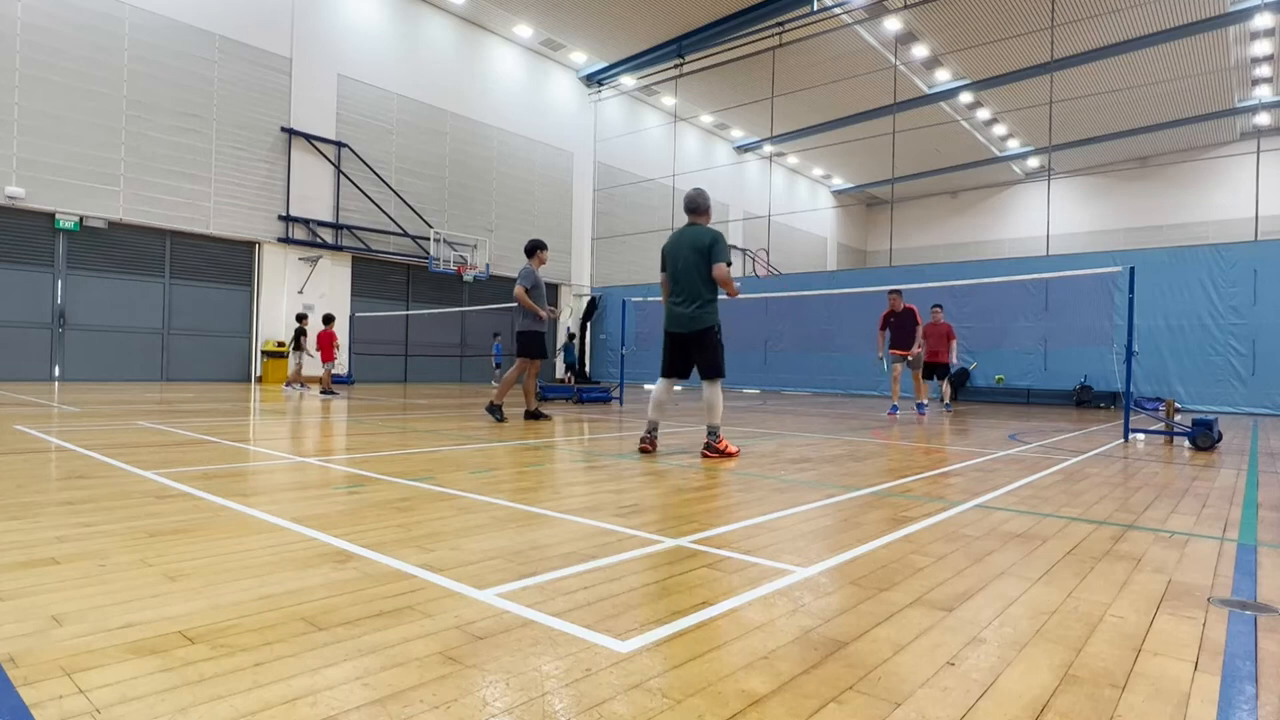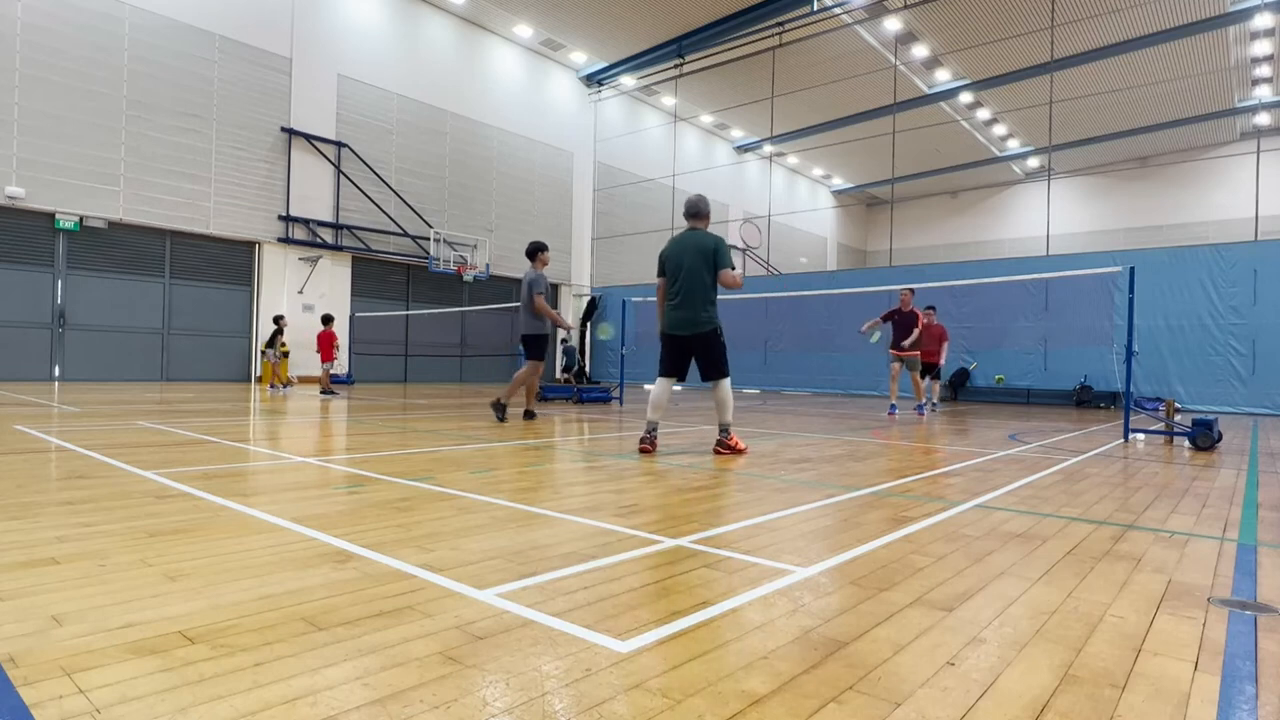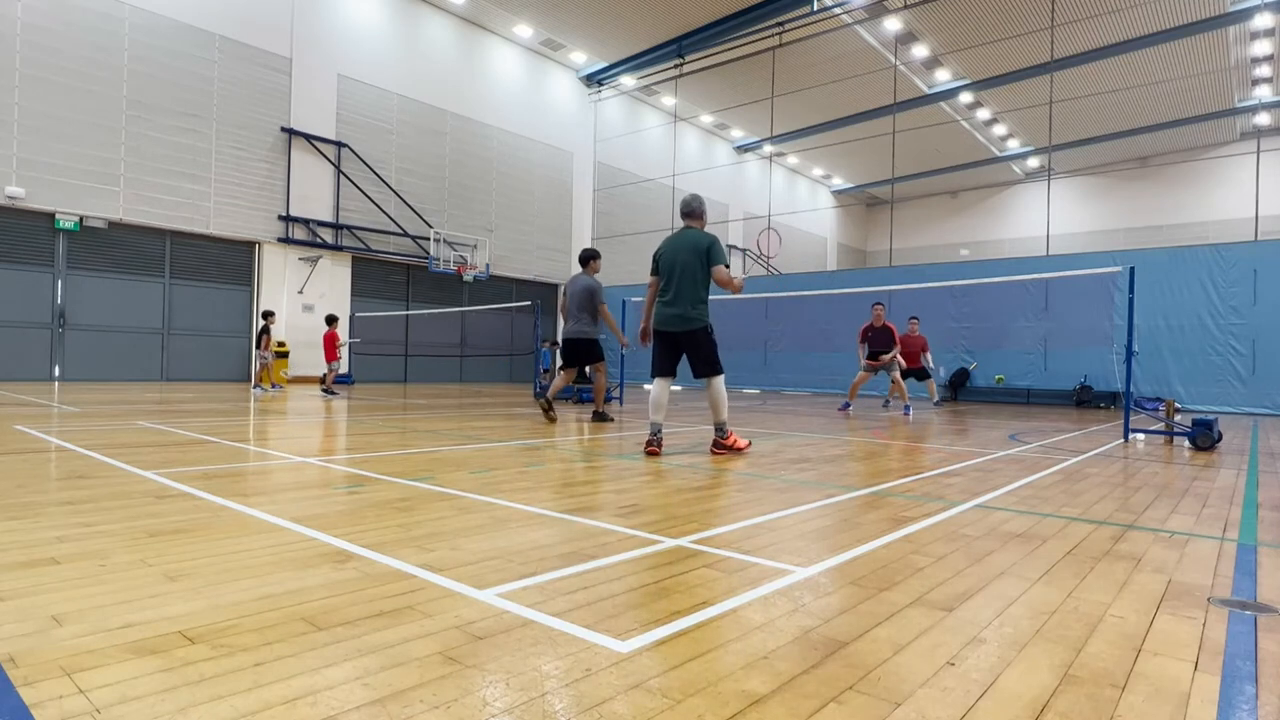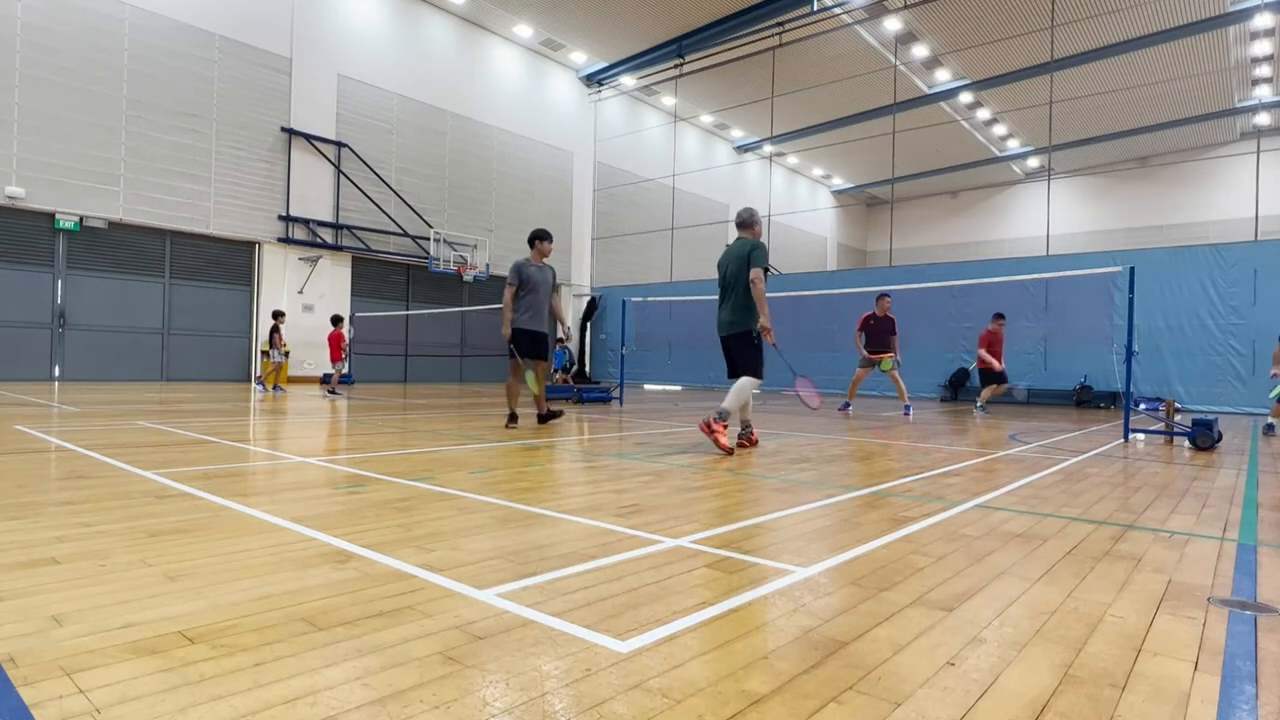
dt=1s
person 1, frame 1
left shoulder: (671, 241)
right shoulder: (713, 237)
right elbow: (720, 274)
right wrist: (732, 289)
left hip: (674, 321)
right hip: (703, 320)
left knee: (667, 378)
right knee: (711, 379)
left ankle: (650, 435)
right ankle: (713, 441)
person 1, frame 2
left shoulder: (669, 246)
right shoulder: (715, 242)
left elbow: (661, 288)
right elbow: (727, 280)
left wrist: (663, 322)
right wrist: (738, 280)
left hip: (673, 325)
right hip: (705, 324)
left knee: (665, 378)
right knee: (720, 379)
left ankle: (649, 435)
right ankle: (725, 438)
person 1, frame 3
left shoulder: (665, 244)
right shoulder: (708, 241)
left elbow: (652, 286)
right elbow: (720, 277)
left wrist: (645, 321)
right wrist: (735, 285)
left hip: (663, 322)
right hip: (694, 321)
left knee: (662, 378)
right knee: (714, 375)
left ankle: (654, 436)
right ankle: (723, 436)
person 1, frame 4
left shoulder: (726, 254)
right shoulder: (756, 247)
right elbow: (755, 279)
right wrist: (764, 316)
left hip: (726, 324)
right hip: (745, 324)
left knee: (741, 377)
right knee: (752, 376)
left ankle: (746, 432)
right ankle: (716, 421)
person 2, frame 1
left shoulder: (535, 273)
right shoulder: (529, 271)
right elbow: (518, 293)
left wrist: (545, 310)
right wrist: (539, 311)
left hip: (537, 329)
right hip: (529, 328)
left knee: (533, 369)
right knee: (521, 366)
left ankle: (531, 409)
right ankle: (495, 403)
person 2, frame 2
left shoulder: (529, 275)
right shoulder: (538, 276)
right elbow: (539, 304)
left wrist: (553, 315)
right wrist: (559, 320)
left hip: (530, 330)
right hip: (535, 331)
left knee: (536, 370)
right knee: (530, 369)
left ankle: (529, 409)
right ankle: (501, 401)
person 2, frame 3
left shoulder: (571, 282)
right shoulder: (594, 285)
left elbow: (562, 308)
right elbow: (604, 314)
right wrist: (620, 336)
left hip: (569, 335)
right hip: (586, 336)
left knee: (567, 374)
right knee: (600, 370)
left ankle: (547, 398)
right ankle: (599, 411)
person 2, frame 4
left shoulder: (550, 271)
right shoulder: (520, 266)
left elbow: (554, 300)
right elbow: (508, 296)
left wrist: (564, 325)
right wrist: (506, 324)
left hip: (541, 329)
right hip: (520, 327)
left knee: (541, 371)
right knee: (516, 370)
left ankle: (543, 412)
right ankle: (512, 414)
